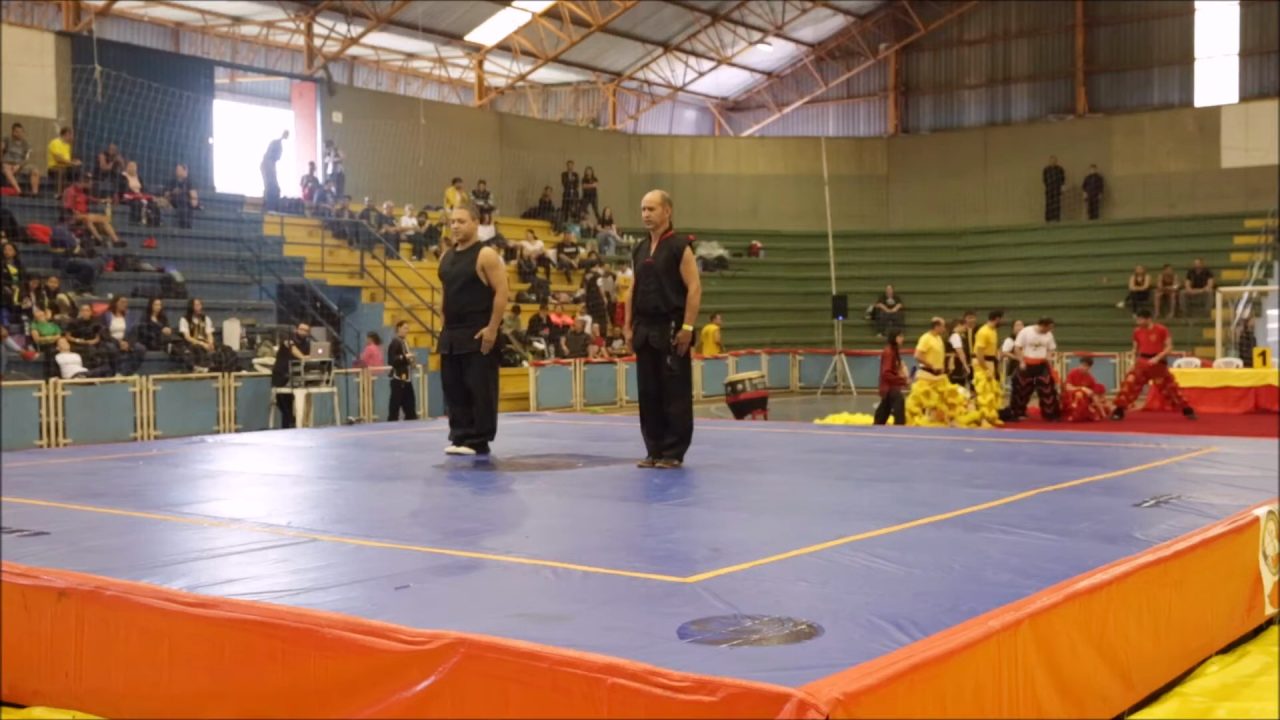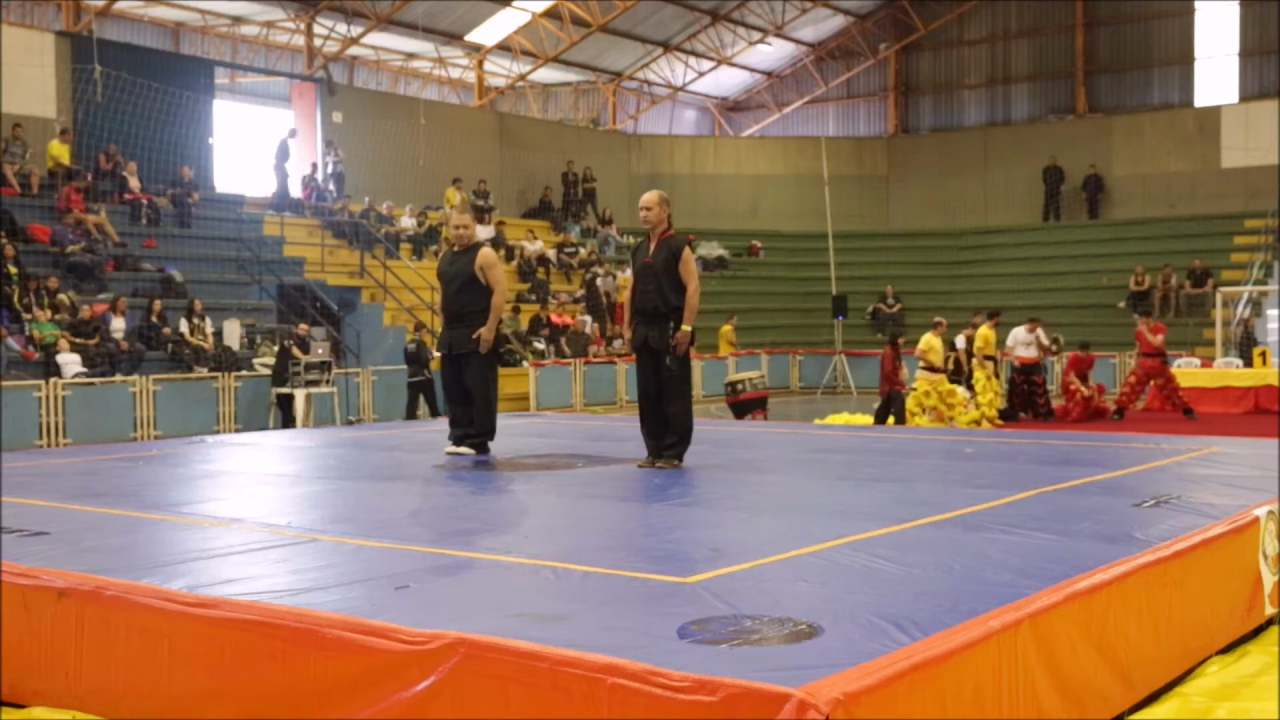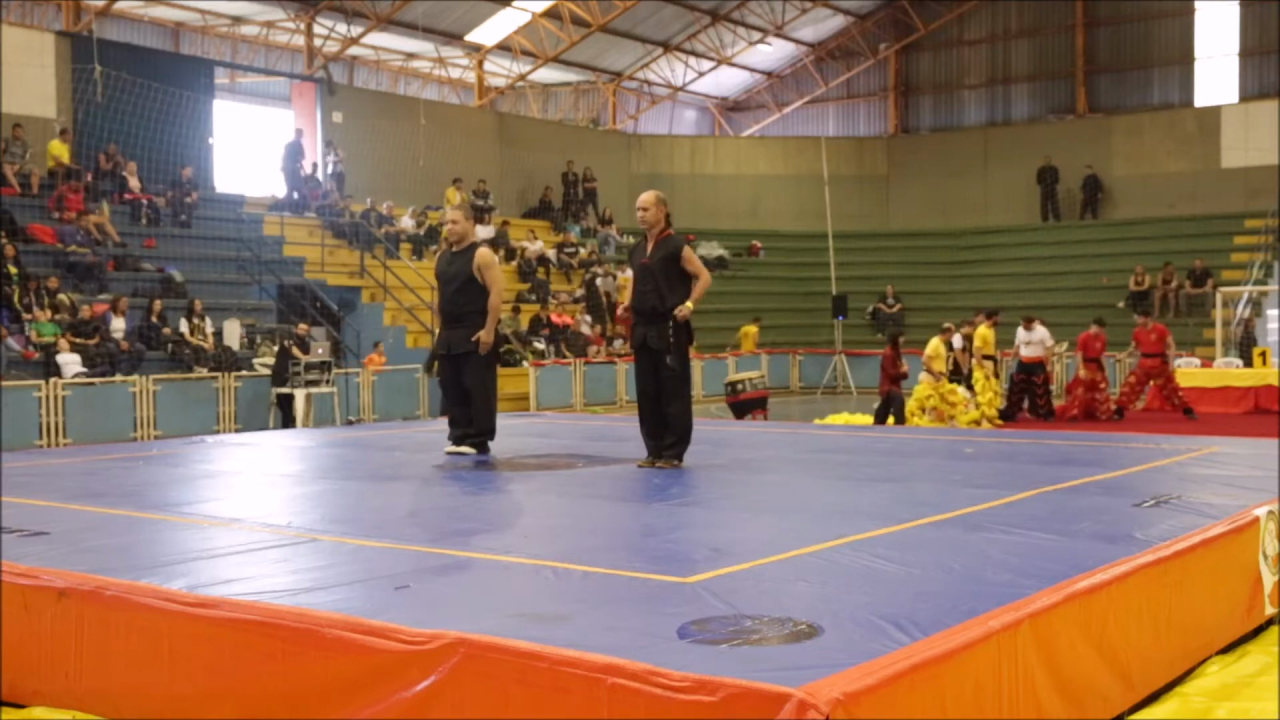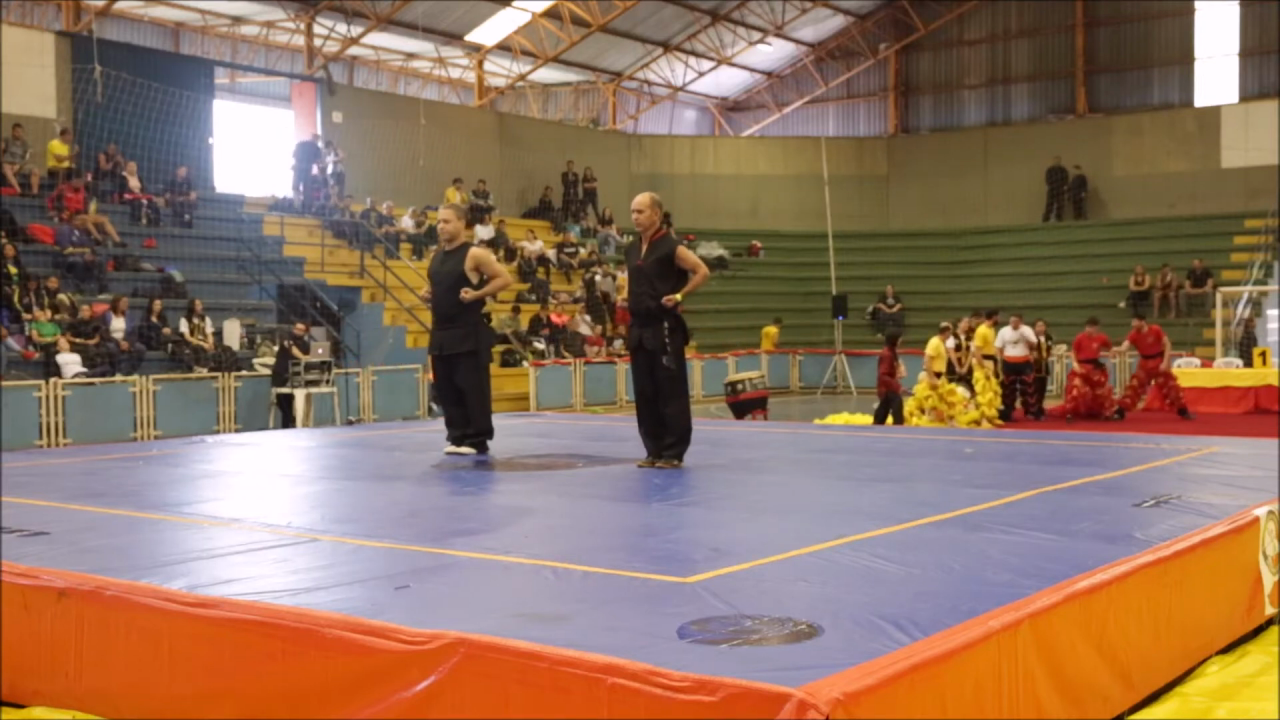
dt=0.7s
person 1, frame 1
left shoulder: (680, 247)
right shoulder: (640, 250)
left elbow: (694, 289)
left wrist: (687, 327)
right wrist: (628, 325)
left hip: (670, 328)
right hip: (645, 329)
left knee: (675, 393)
right knee: (648, 392)
left ankle: (673, 452)
right ankle: (654, 450)
person 1, frame 2
left shoulder: (678, 247)
right shoulder: (638, 250)
left elbow: (693, 289)
left wrist: (686, 328)
right wrist: (627, 326)
left hip: (669, 328)
right hip: (644, 329)
left knee: (674, 393)
right knee: (648, 393)
left ankle: (673, 453)
right ankle: (655, 450)
person 1, frame 3
left shoulder: (676, 247)
right shoulder: (636, 250)
left elbow: (704, 277)
left wrist: (689, 305)
right wrist: (627, 305)
left hip: (668, 328)
right hip: (642, 329)
left knee: (673, 393)
right knee: (646, 393)
left ankle: (673, 452)
right ankle: (654, 450)
person 1, frame 4
left shoulder: (671, 247)
right shoulder: (631, 250)
left elbow: (702, 271)
left wrist: (679, 296)
right wrist: (628, 298)
left hip: (664, 328)
right hip: (639, 327)
left knee: (671, 392)
right knee: (646, 392)
left ankle: (673, 453)
right ankle: (655, 450)
person 2, frame 1
left shoulder: (486, 255)
right shoulder: (446, 257)
left elbow: (502, 292)
left wrist: (492, 328)
right wrist: (445, 326)
left hip: (478, 334)
right hip: (450, 334)
left knee: (481, 389)
right knee: (453, 389)
left ankle: (479, 441)
right ankle: (459, 437)
person 2, frame 2
left shoulder: (484, 254)
right shoulder: (445, 257)
left elbow: (500, 292)
left wrist: (490, 328)
right wrist: (445, 325)
left hip: (477, 333)
right hip: (451, 334)
left knee: (480, 389)
right knee: (453, 389)
left ankle: (479, 441)
right ankle: (459, 437)
person 2, frame 3
left shoulder: (482, 255)
right shoulder: (443, 257)
left elbow: (497, 293)
left wrist: (489, 330)
right wrist: (442, 328)
left hip: (475, 334)
right hip: (448, 335)
left knee: (478, 388)
right knee: (452, 389)
left ankle: (478, 440)
right ankle: (459, 437)
person 2, frame 4
left shoulder: (474, 255)
right shoulder: (436, 257)
left elbow: (504, 279)
left wrist: (477, 295)
right wrist: (428, 295)
left hip: (468, 333)
right hip: (441, 333)
left knee: (473, 388)
right knee: (446, 390)
left ankle: (477, 440)
right ankle: (457, 437)
